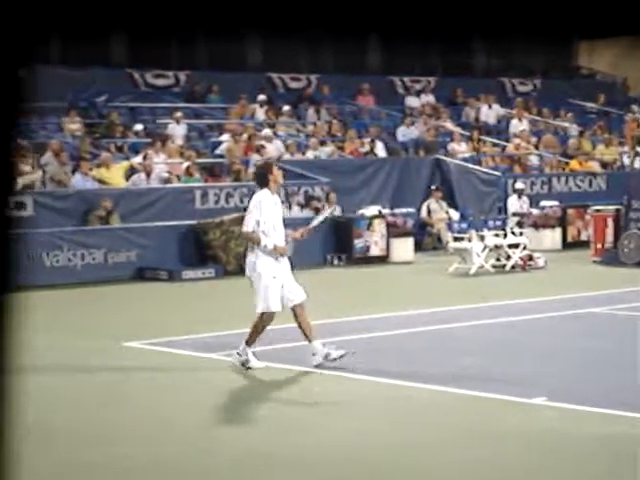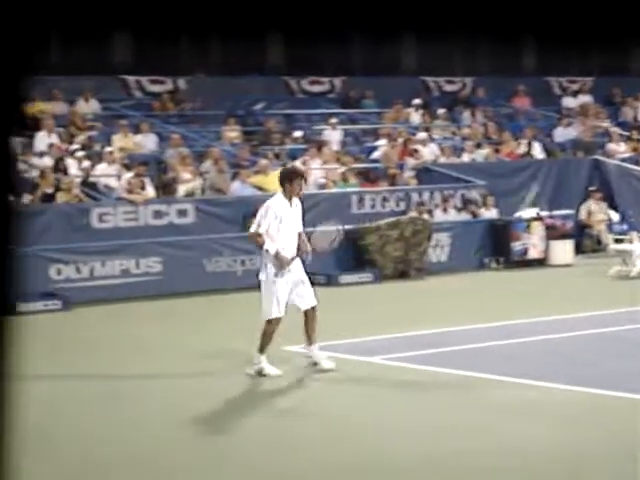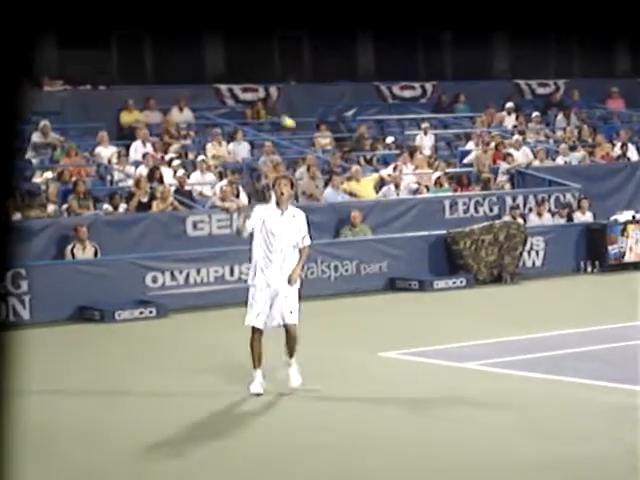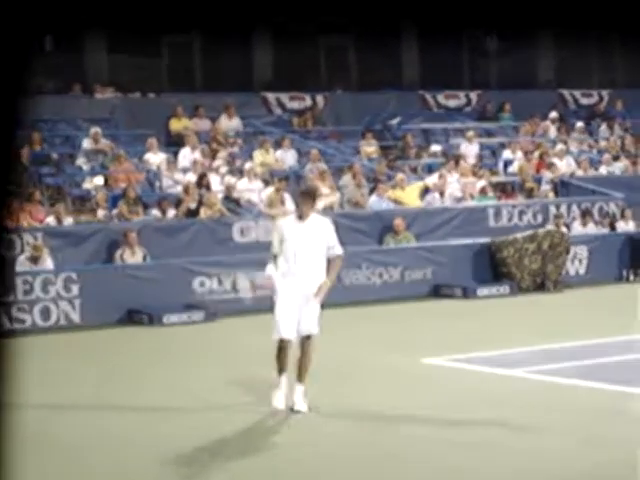
dt=0.7s
person 1, frame 1
left shoulder: (274, 200)
right shoulder: (260, 202)
right elbow: (247, 234)
left wrist: (292, 235)
right wrist: (272, 246)
left hip: (279, 264)
right hip: (263, 265)
left knee: (298, 305)
right knee: (268, 312)
left ankle: (318, 350)
right ankle: (244, 352)
person 1, frame 2
left shoulder: (297, 204)
right shoulder: (271, 206)
right elbow: (254, 235)
left wrist: (304, 243)
right wrist: (276, 254)
left hip: (294, 266)
right hip: (276, 270)
left knee: (311, 309)
right knee: (274, 318)
left ankle: (313, 353)
right ankle: (260, 362)
person 1, frame 3
left shoulder: (299, 216)
right shoulder: (261, 212)
left elbow: (304, 246)
right elbow: (243, 230)
left wrist: (299, 267)
right wrist: (243, 223)
left hip: (287, 280)
right hip: (261, 279)
left knee: (291, 327)
right knee: (257, 328)
left ankle: (292, 361)
right ankle: (258, 375)
person 1, frame 4
left shoulder: (324, 225)
right shoulder: (282, 225)
left elbow: (336, 256)
right elbow: (277, 255)
left wrist: (328, 282)
right wrist: (270, 274)
left hip: (312, 292)
right hip: (286, 290)
left knee: (306, 339)
right knee: (284, 340)
left ankle: (299, 391)
right ankle: (281, 382)
